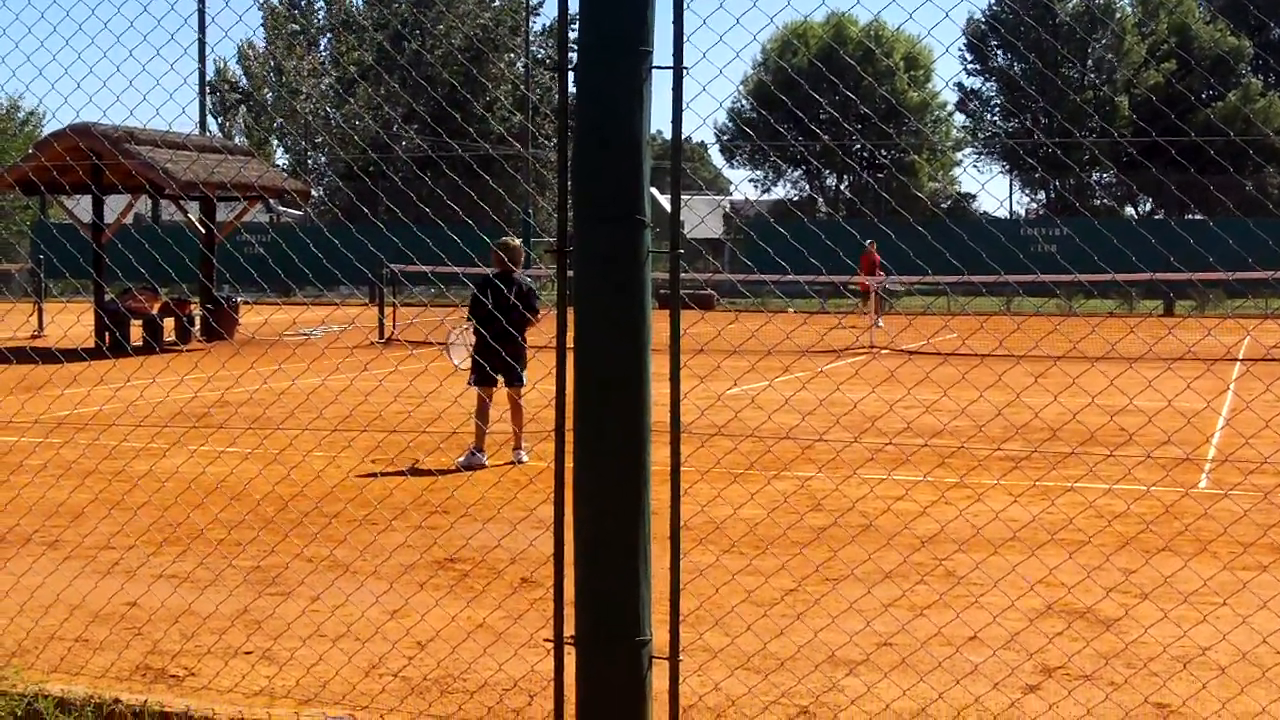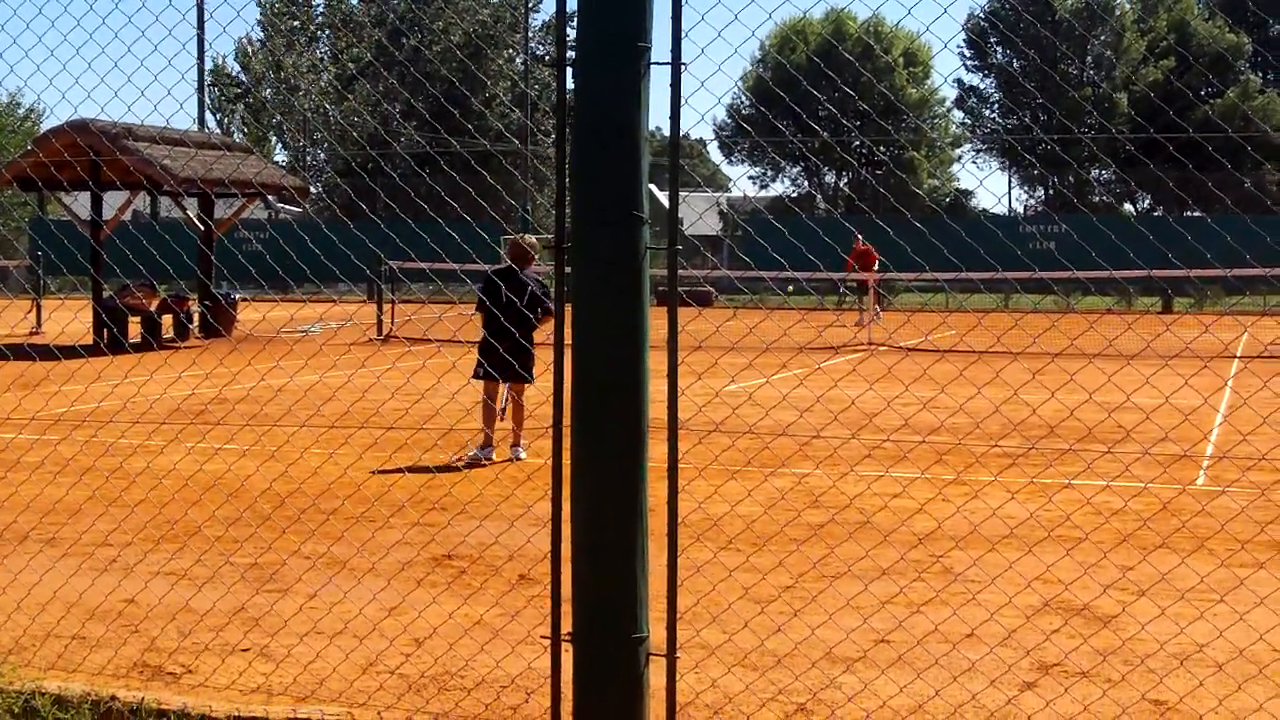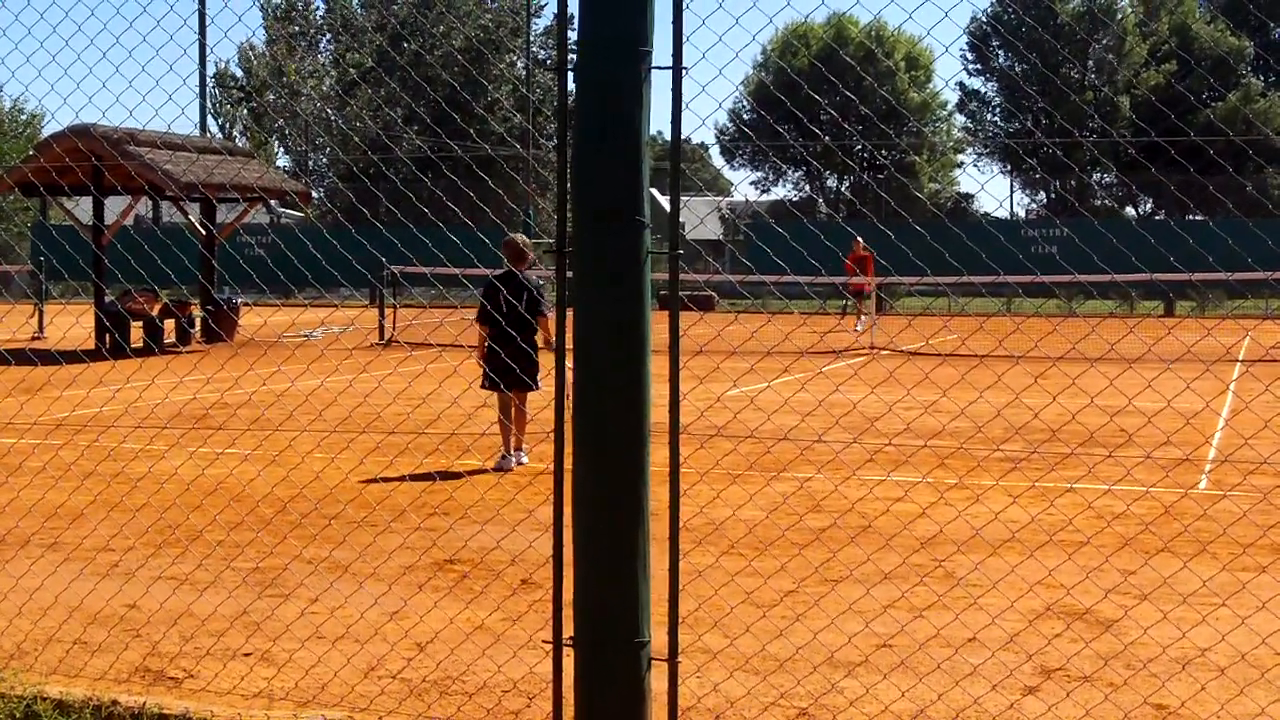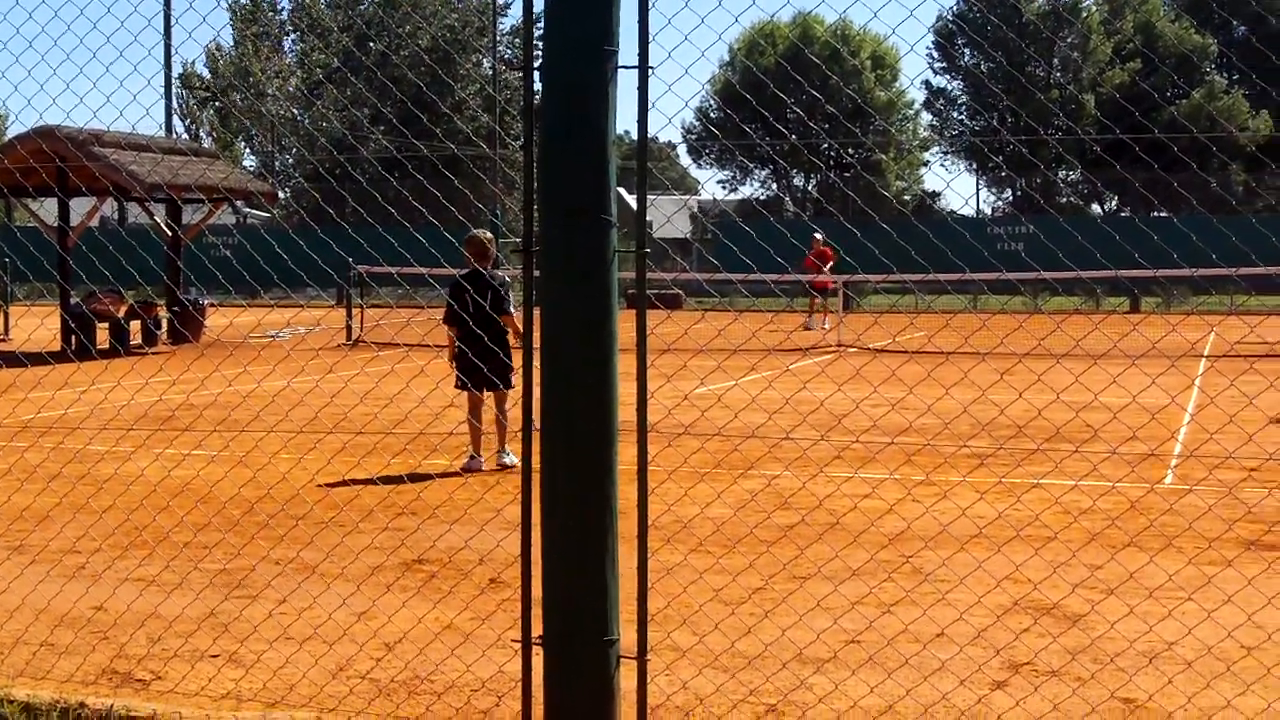
dt=0.4s
person 1, frame 1
left shoulder: (484, 283)
right shoulder: (525, 285)
left elbow: (473, 318)
right elbow: (533, 318)
left hip: (486, 347)
right hip: (514, 348)
left knee: (484, 399)
right knee: (515, 398)
left ankle: (478, 451)
right ankle: (519, 449)
person 1, frame 2
left shoulder: (493, 276)
right shoulder: (535, 282)
left elbow: (482, 310)
right elbow: (547, 315)
left wrist: (490, 331)
right wrist: (529, 326)
left hip: (493, 342)
right hip: (521, 344)
left knee: (490, 395)
right knee: (517, 396)
left ankle: (487, 446)
right ankle: (517, 446)
person 1, frame 3
left shoulder: (493, 283)
right shoulder: (533, 283)
left elbow: (484, 322)
right elbow: (541, 317)
left wrist: (481, 348)
right wrist: (548, 336)
left hip: (498, 350)
right hip: (525, 349)
left knee: (504, 403)
right knee: (520, 402)
left ankle: (508, 454)
right ankle: (518, 450)
person 1, frame 4
left shoulder: (459, 283)
right shoulder: (500, 280)
left elbow: (452, 322)
right elbow: (506, 315)
left wrist: (452, 349)
right wrist: (518, 333)
left hip: (468, 349)
right hip: (496, 348)
left knee: (474, 403)
right knee: (500, 402)
left ankle: (476, 456)
right ankle: (503, 452)
